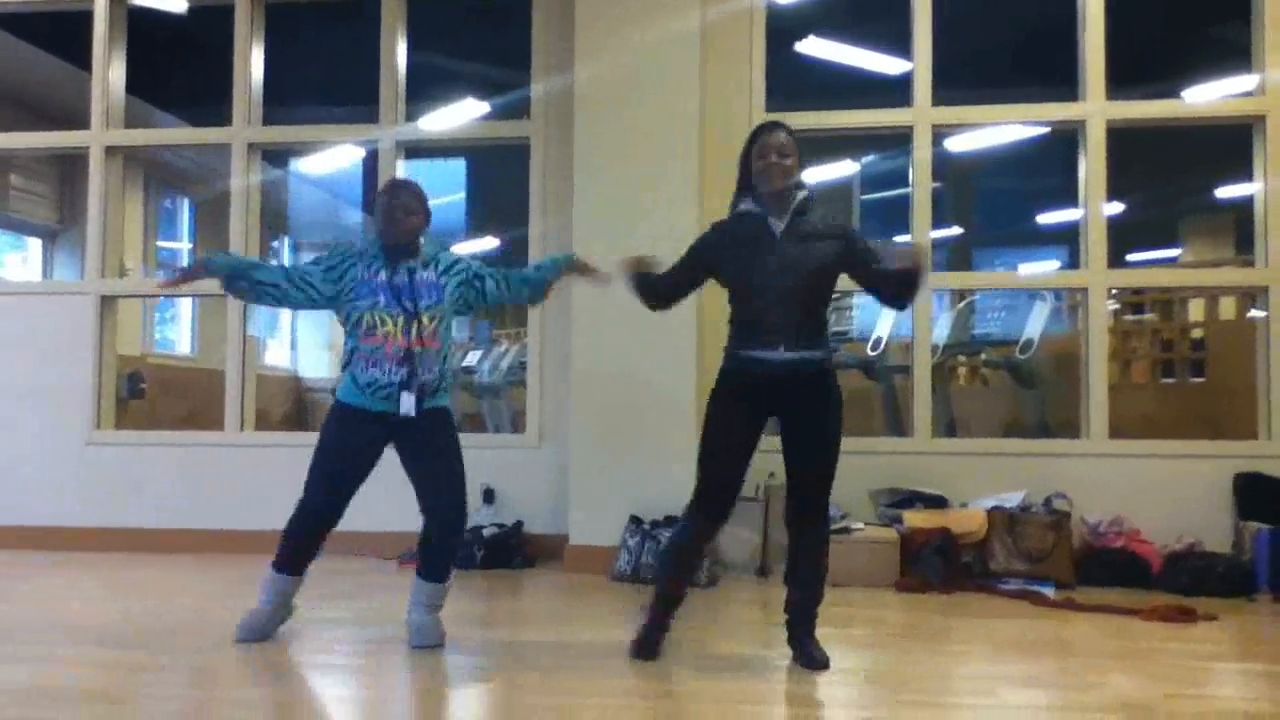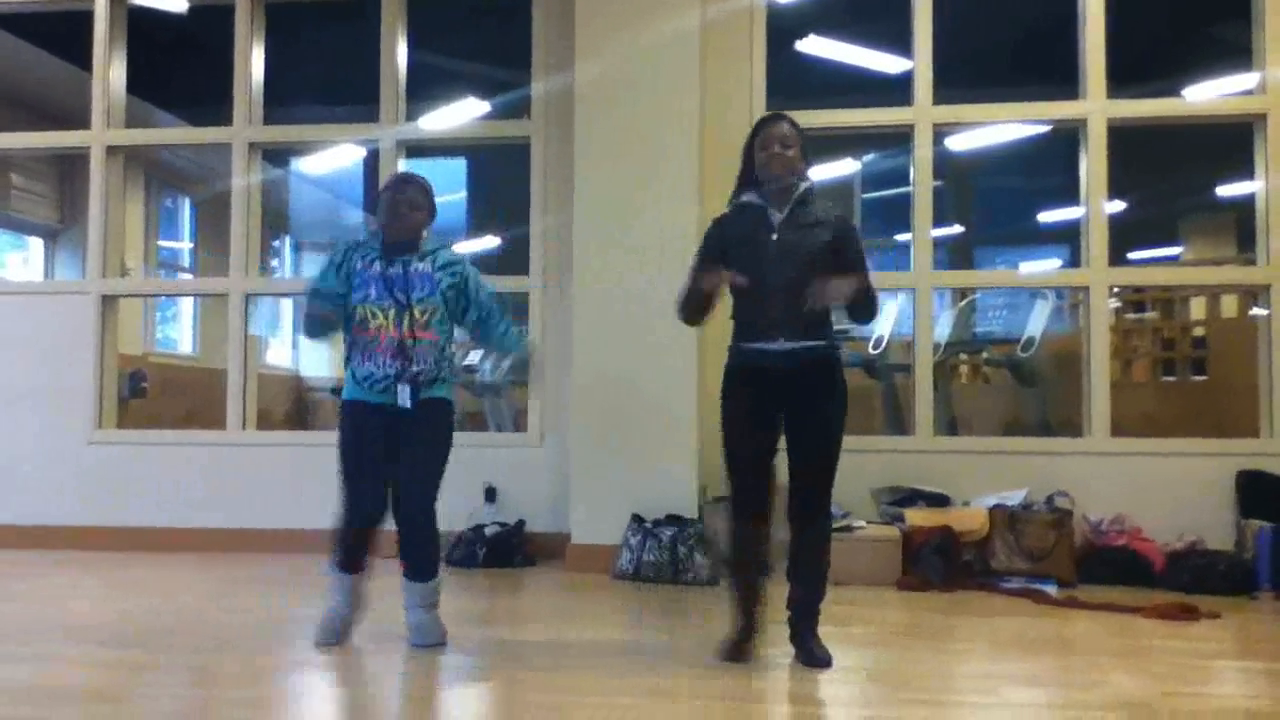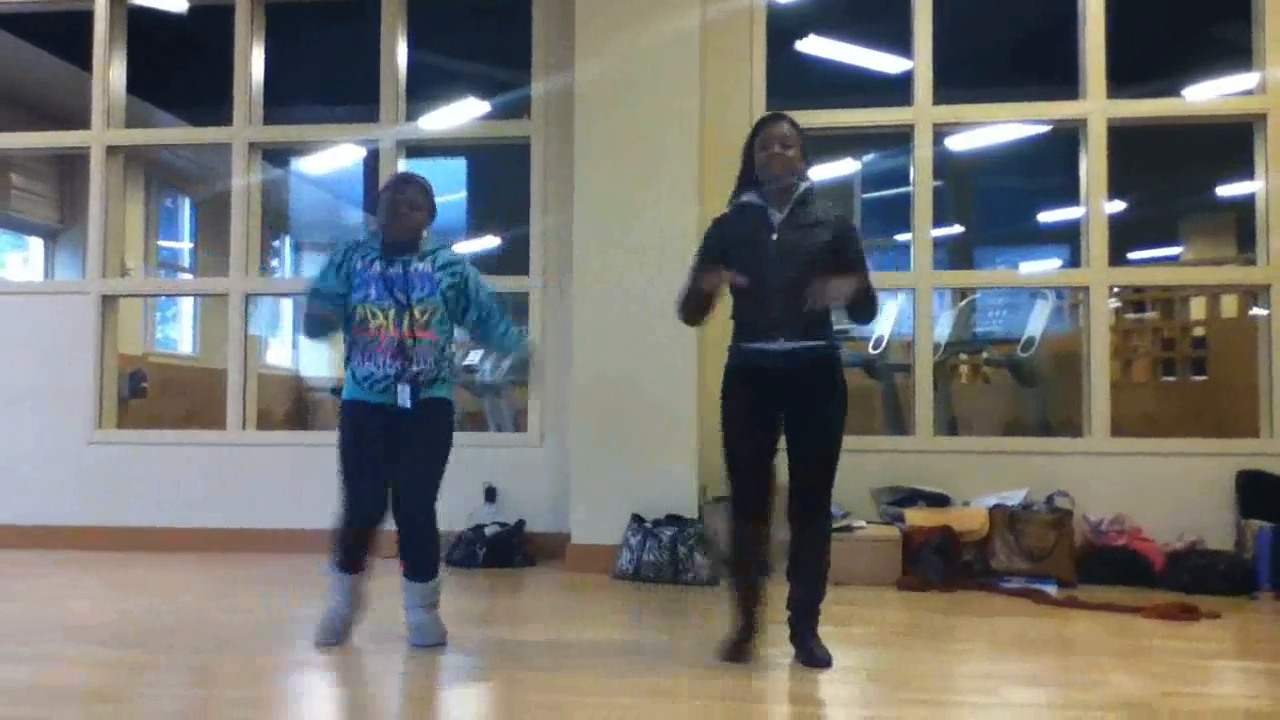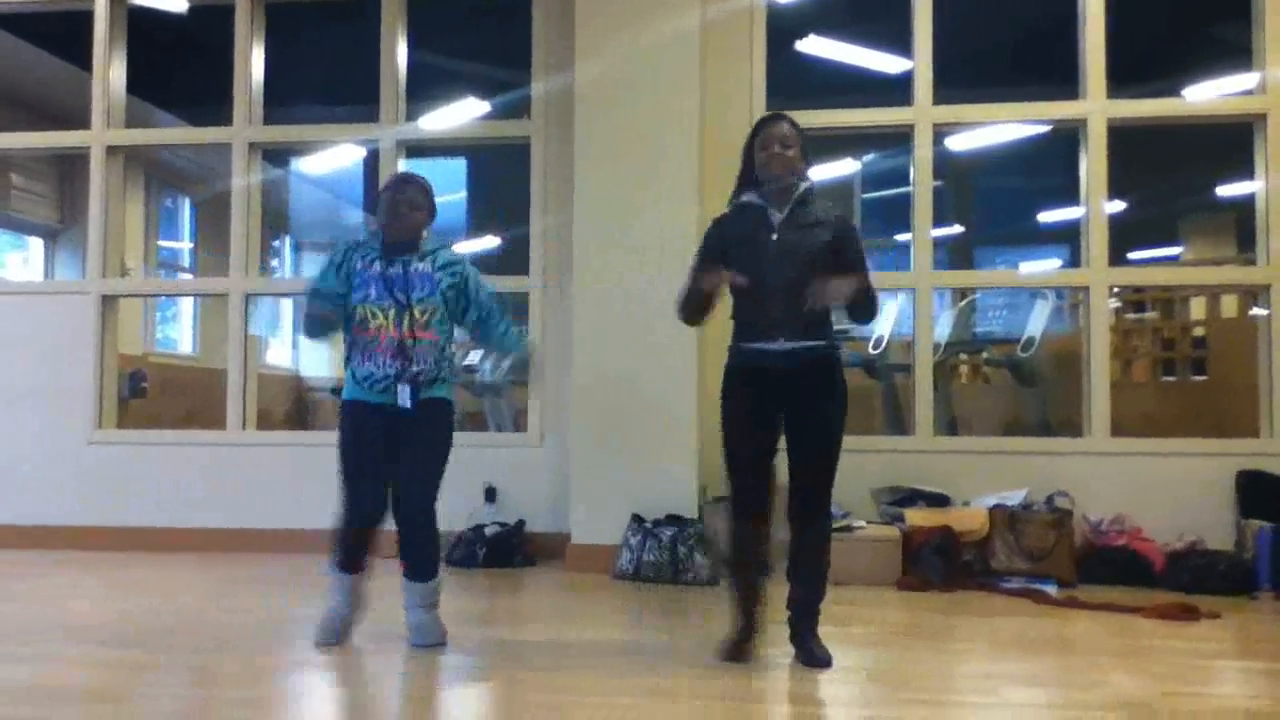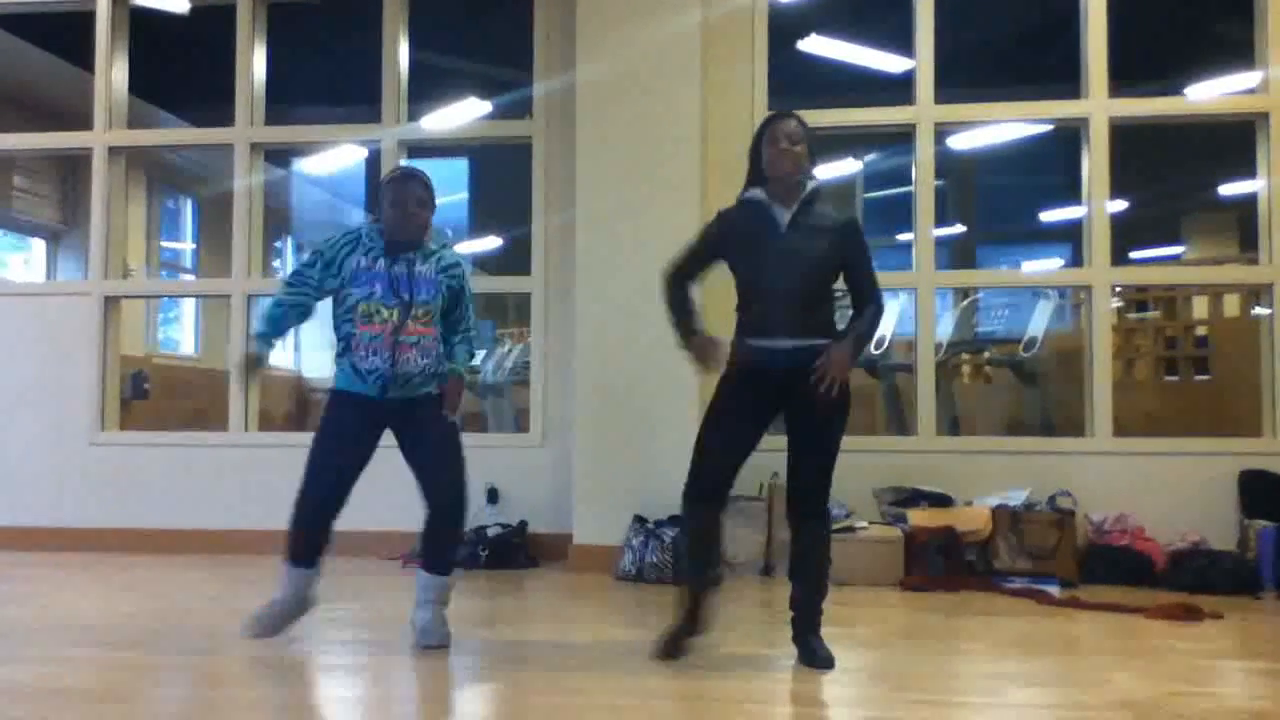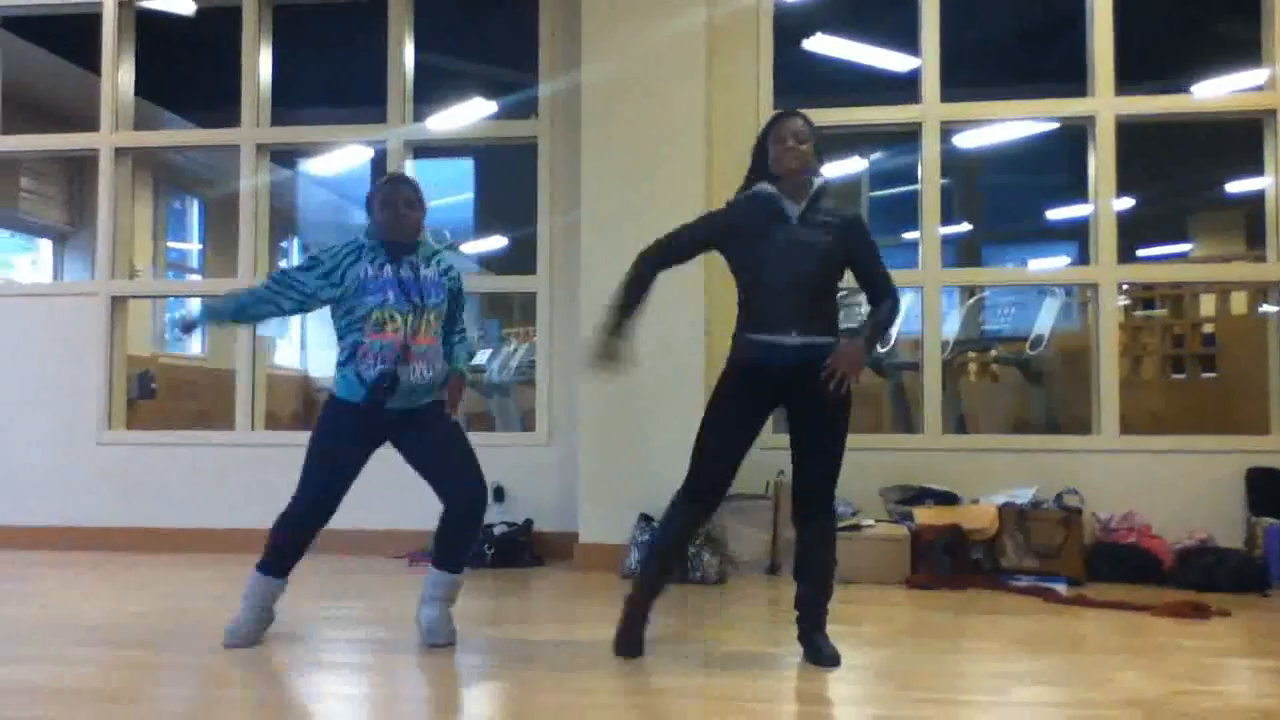
dt=0.1s
person 1, frame 1
left shoulder: (831, 235)
right shoulder: (726, 235)
left elbow: (894, 296)
right elbow: (664, 295)
left wrist: (909, 271)
right wrist: (641, 275)
left hip: (810, 383)
right hip: (743, 380)
left knee: (809, 508)
right knee: (711, 502)
left ankle: (802, 632)
right ankle: (658, 617)
person 1, frame 2
left shoulder: (832, 226)
right shoulder: (729, 228)
left elbow: (866, 311)
right elbow: (689, 312)
left wrist: (851, 289)
right wrist: (706, 288)
left hip: (816, 374)
right hip: (749, 374)
left knee: (812, 503)
right knee: (750, 501)
left ankle: (805, 629)
right ankle: (746, 621)
person 1, frame 3
left shoulder: (832, 224)
right shoulder: (728, 227)
left elbow: (867, 309)
right elbow: (689, 312)
left wrist: (852, 288)
right wrist: (703, 286)
left hip: (815, 373)
right hip: (749, 373)
left knee: (811, 503)
right knee: (749, 499)
left ankle: (805, 628)
right ankle: (747, 621)
person 1, frame 4
left shoulder: (833, 225)
right shoulder: (727, 228)
left elbow: (867, 309)
right elbow: (689, 313)
left wrist: (850, 289)
right wrist: (704, 286)
left hip: (816, 374)
right hip: (749, 374)
left knee: (811, 503)
right knee: (749, 501)
left ankle: (805, 628)
right ankle: (745, 621)
person 1, frame 5
left shoulder: (841, 225)
right shoulder: (737, 223)
left elbow: (869, 303)
right elbow: (678, 278)
left wrist: (848, 345)
right wrist: (692, 334)
left hip: (819, 374)
right hip: (752, 370)
left knee: (809, 505)
right knee: (704, 490)
left ankle: (808, 629)
right ankle: (690, 614)
person 1, frame 6
left shoulder: (843, 223)
right shoulder: (737, 218)
left elbow: (885, 296)
right elbow: (655, 257)
left wrist: (862, 342)
right wrist: (616, 326)
left hip: (820, 372)
right hip: (752, 367)
left knee: (815, 502)
right knee: (701, 487)
left ankle: (812, 627)
right ankle: (639, 605)
person 2, frame 1
left shoulder: (451, 271)
right shoulder: (345, 267)
left elbow: (505, 287)
right elbow: (284, 284)
left wrist: (557, 267)
right wrist: (219, 267)
left hip: (426, 412)
right hip: (358, 408)
left knee: (448, 513)
right knee: (319, 507)
left ankle: (424, 609)
right ankle: (275, 599)
person 2, frame 2
left shoulder: (453, 267)
right shoulder: (354, 262)
left elbow: (488, 320)
right elbow: (320, 309)
left wrist: (520, 347)
right wrist: (320, 317)
left hip: (429, 404)
right hip: (367, 404)
left knee: (415, 507)
right knee: (363, 506)
left ankle: (422, 608)
right ankle: (345, 597)
person 2, frame 3
left shoulder: (451, 266)
right shoulder: (350, 260)
left elbow: (487, 318)
right elbow: (317, 313)
left wrist: (517, 344)
right wrist: (320, 314)
left hip: (428, 403)
right hip: (366, 403)
left knee: (415, 504)
right knee: (364, 503)
left ankle: (422, 608)
right ankle: (345, 599)
person 2, frame 4
left shoulder: (451, 267)
right shoulder: (350, 260)
left elbow: (487, 319)
right elbow: (319, 311)
left wrist: (519, 349)
right wrist: (319, 315)
left hip: (427, 403)
right hip: (366, 403)
left knee: (416, 506)
right knee: (363, 506)
left ankle: (422, 609)
right ankle: (344, 598)
person 2, frame 5
left shoulder: (447, 263)
right shoulder: (346, 251)
left elbow: (463, 327)
right elbow: (297, 292)
left wrist: (457, 369)
right wrist: (262, 340)
left hip: (424, 398)
right hip: (359, 396)
left knee: (448, 498)
right knee: (320, 496)
left ankle: (430, 608)
right ankle: (295, 591)
person 2, frame 6
left shoulder: (444, 268)
right shoulder: (343, 261)
left elbow: (456, 328)
right elbow: (281, 291)
left wrist: (457, 370)
right wrist: (211, 312)
left hip: (423, 406)
right hip: (355, 405)
left knee: (470, 495)
right knee: (310, 506)
left ankle: (436, 605)
right ankle: (258, 603)
